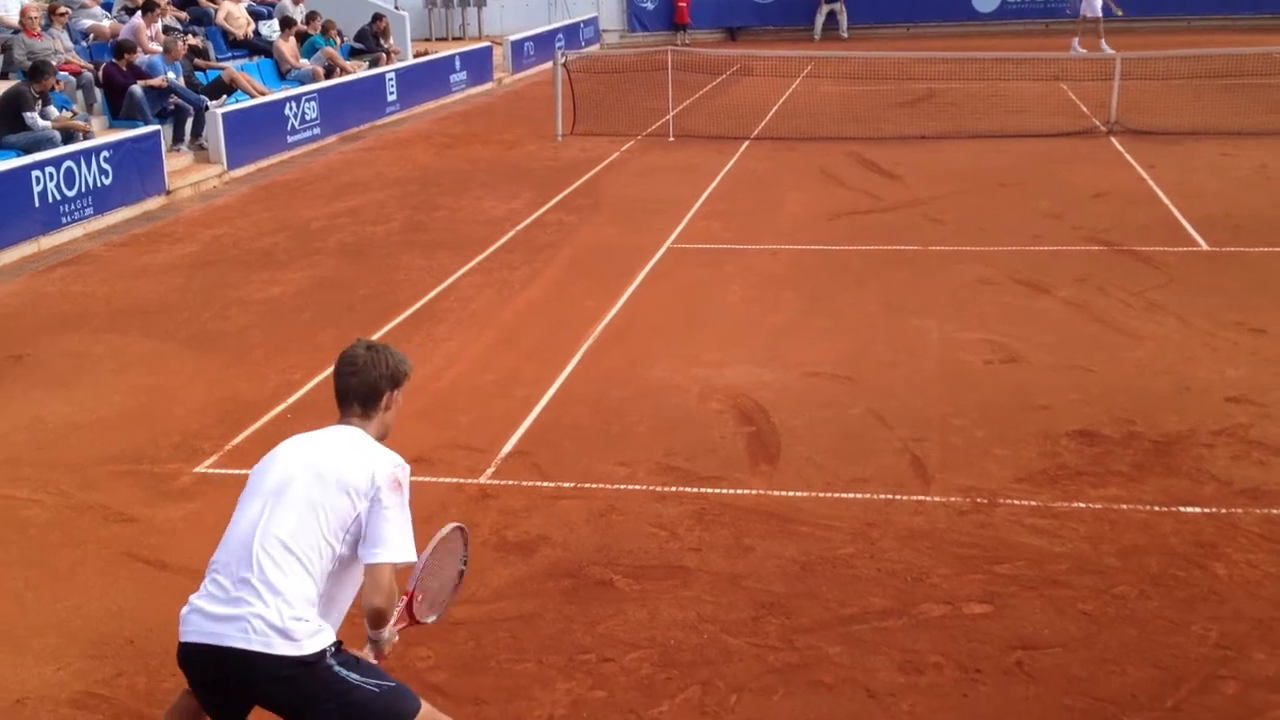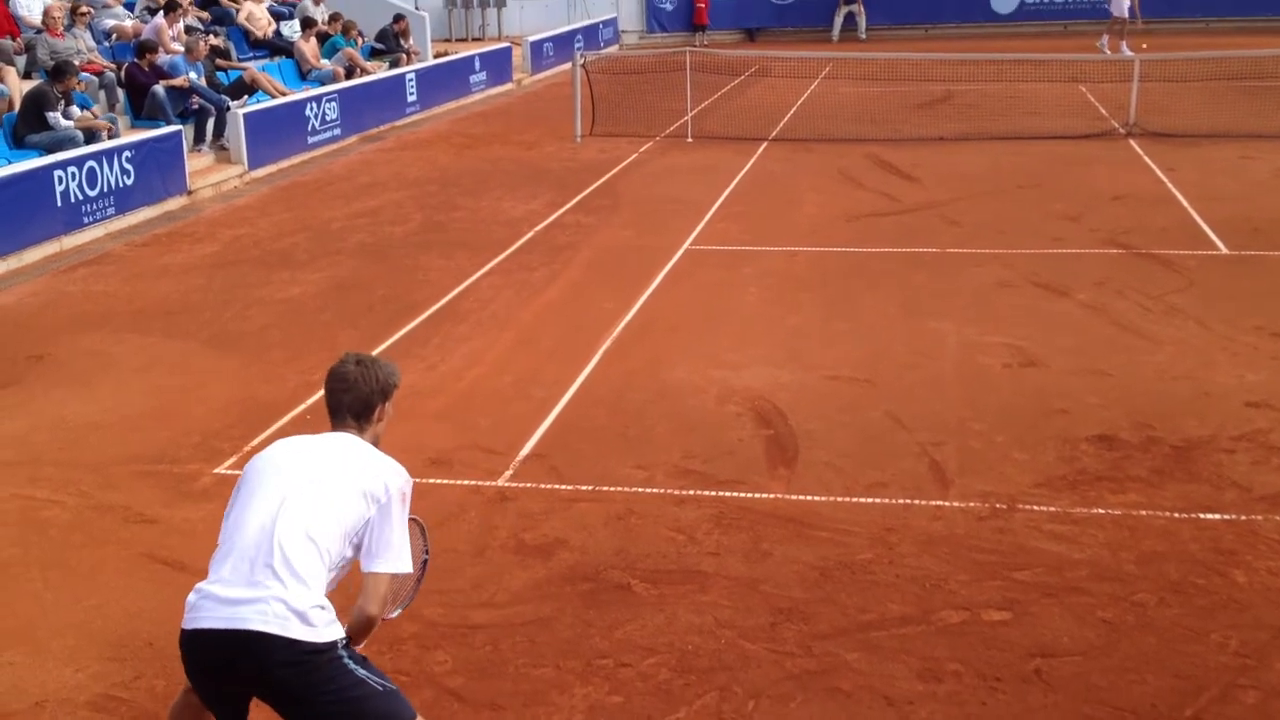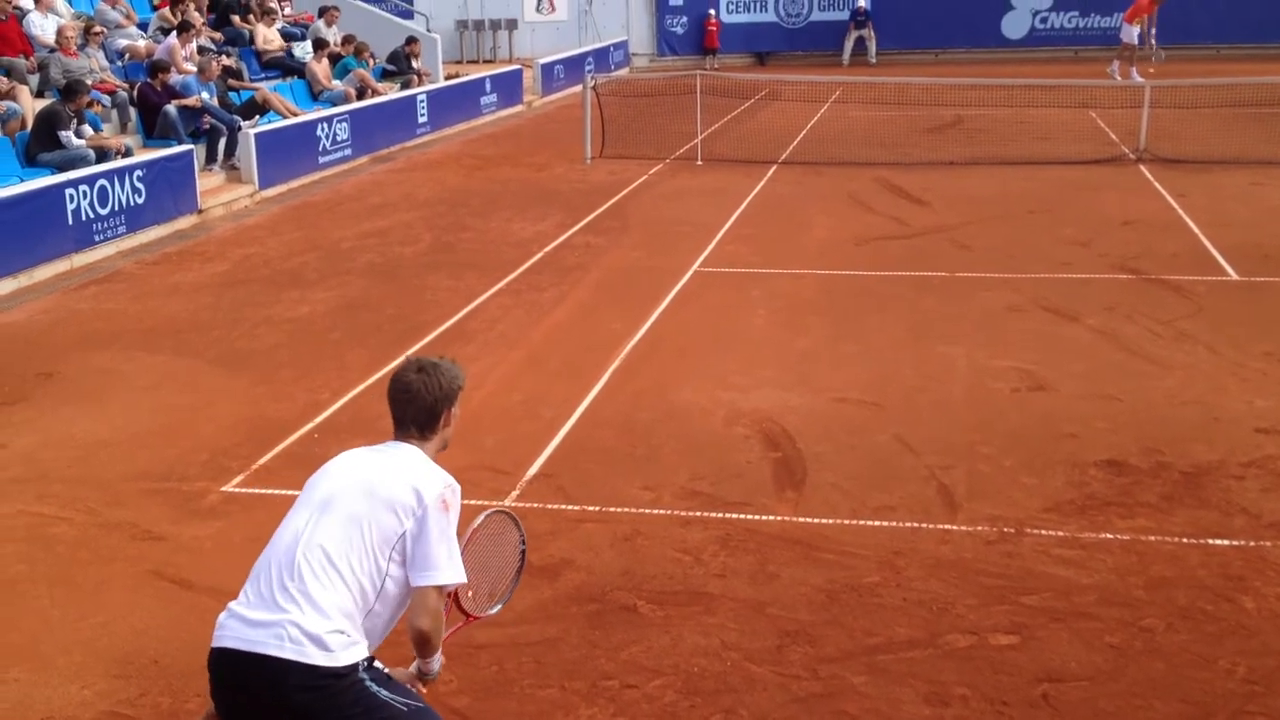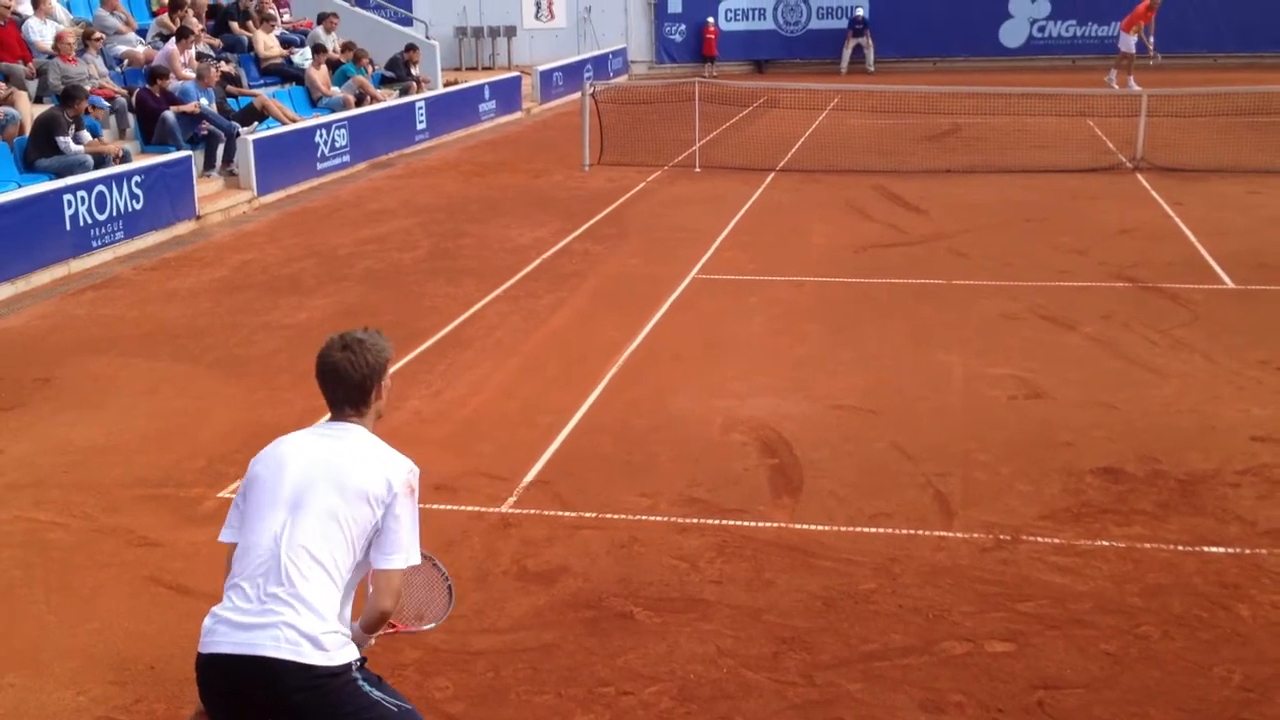
dt=0.7s
person 1, frame 1
left shoulder: (282, 452)
right shoulder: (383, 466)
right elbow: (378, 599)
right wrist: (380, 636)
left hip: (200, 635)
right hip: (276, 646)
person 1, frame 2
left shoulder: (269, 454)
right shoulder: (387, 474)
right elbow: (371, 607)
right wrist: (343, 647)
left hip: (206, 624)
right hip: (289, 636)
person 1, frame 3
left shoulder: (343, 463)
right shoulder: (434, 485)
right elbow: (424, 620)
left wrist: (378, 673)
right wrist: (429, 664)
left hip: (233, 646)
right hip: (309, 660)
person 1, frame 4
left shoulder: (271, 453)
right shoulder: (393, 469)
right elbow: (384, 601)
right wrist: (362, 634)
left hip: (221, 650)
right hip: (304, 662)
